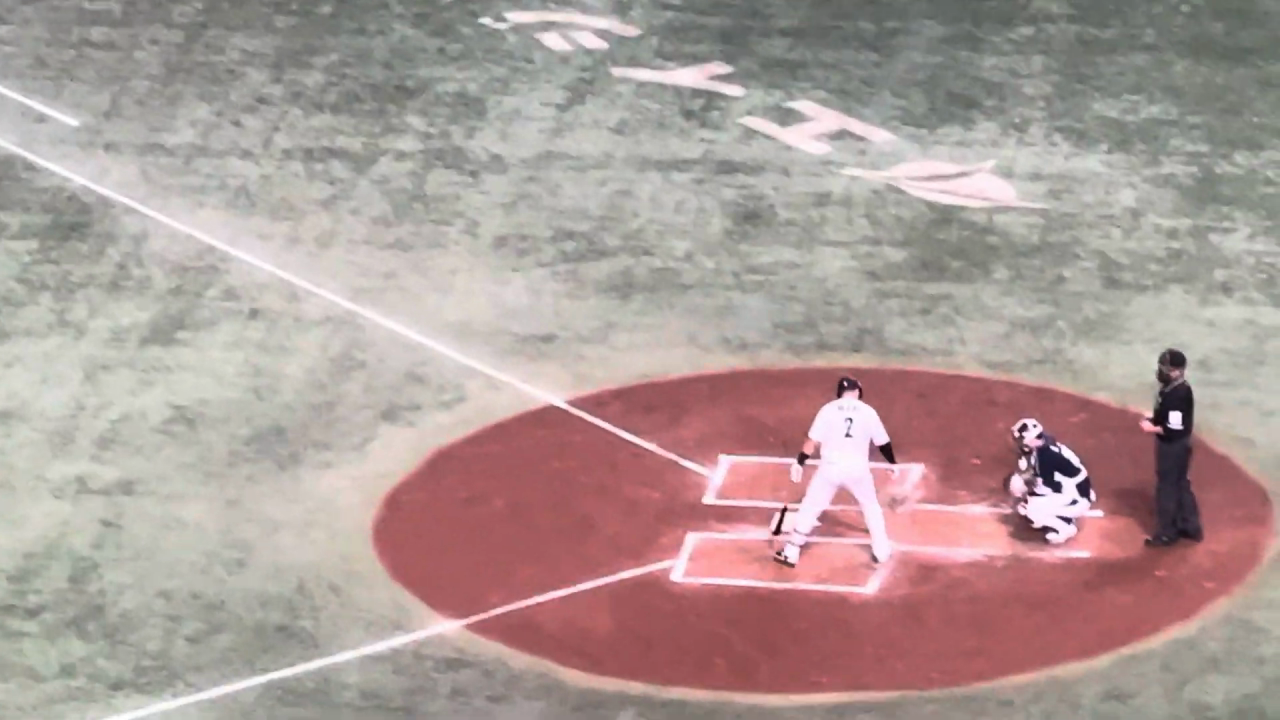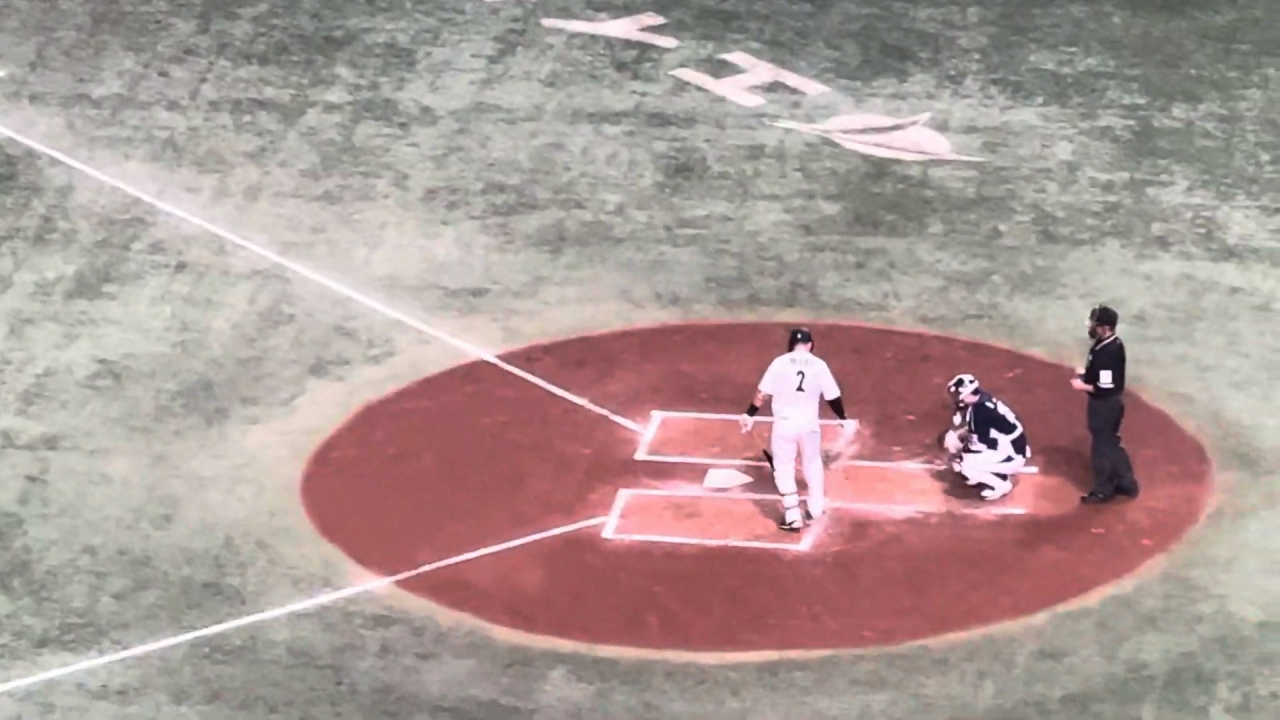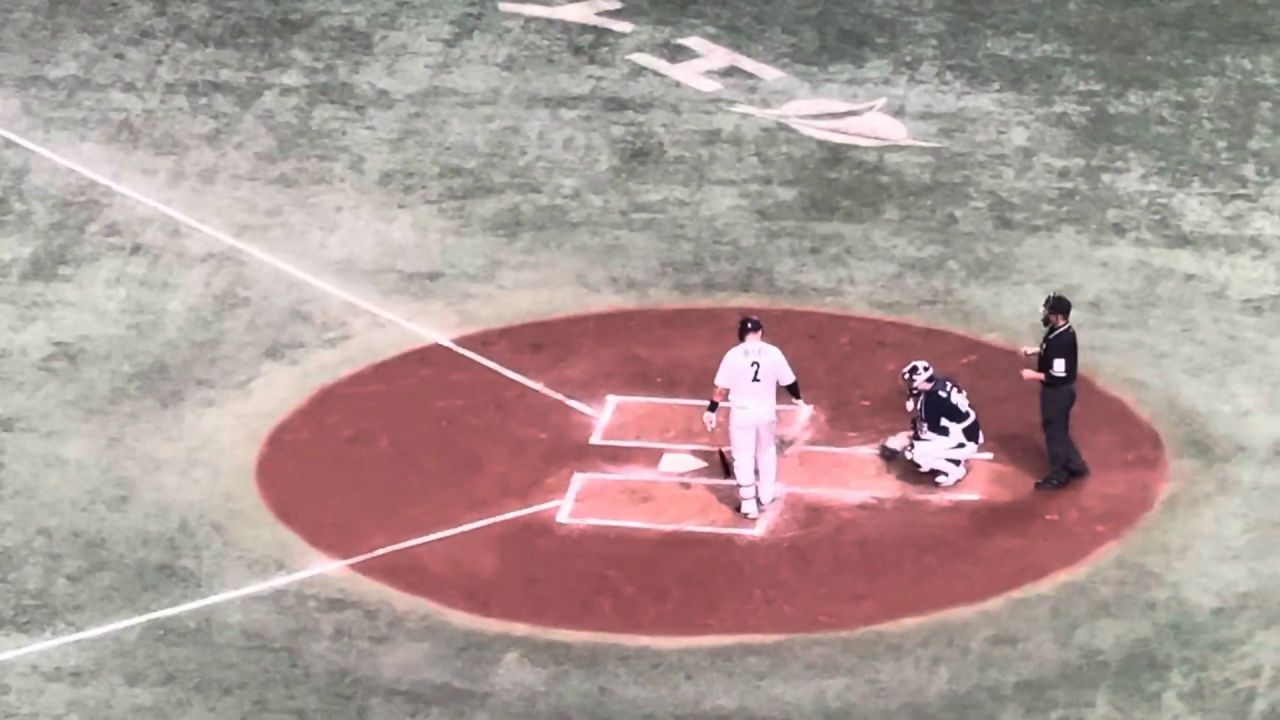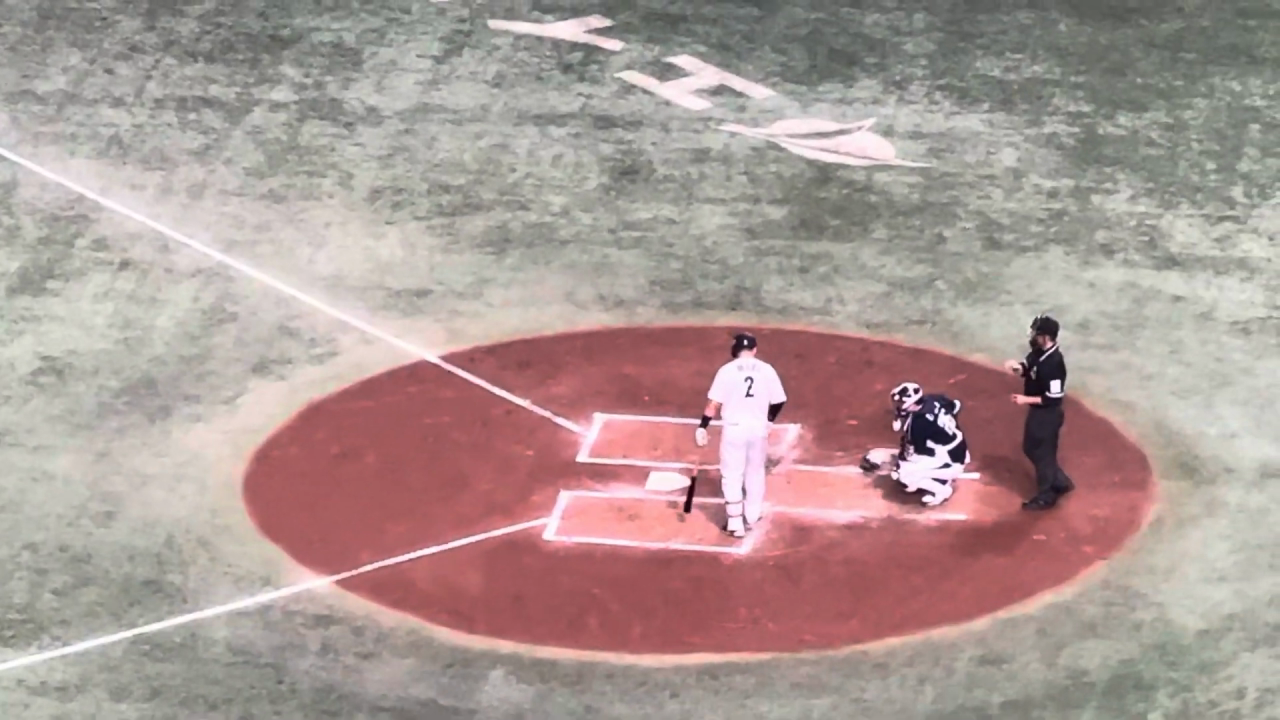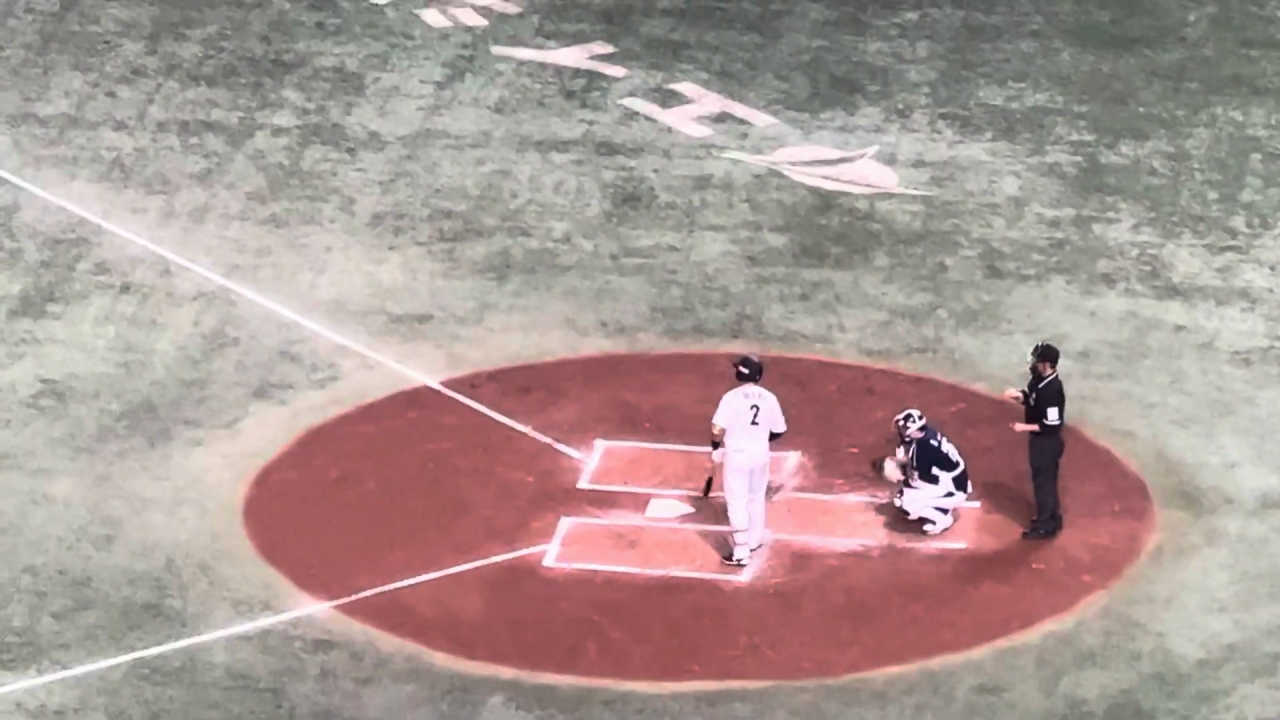
dt=0.4s
person 1, frame 1
left shoulder: (829, 410)
right shoulder: (868, 412)
left elbow: (813, 441)
right elbow: (883, 442)
left wrist: (799, 464)
right wrist: (892, 463)
left hip: (831, 468)
right hip: (857, 469)
left knee: (809, 507)
right knee: (871, 507)
left ankle: (791, 553)
right ankle: (882, 552)
person 1, frame 2
left shoulder: (779, 363)
right shoulder: (819, 365)
left elbow: (763, 393)
right elbow: (833, 396)
left wrist: (750, 414)
right wrist: (843, 419)
left hip: (784, 423)
right hip: (808, 423)
left knee: (783, 468)
right knee: (813, 464)
left ankle: (793, 516)
right ankle: (815, 509)
person 1, frame 3
left shoulder: (733, 355)
right shoulder: (773, 353)
left elbow: (721, 388)
right elbow: (789, 381)
left wrist: (711, 411)
right wrist: (798, 399)
left hip: (742, 413)
right hip: (766, 411)
left knee: (743, 458)
right knee: (767, 451)
left ankle: (749, 506)
right ankle: (766, 496)
person 1, frame 4
left shoulder: (727, 370)
right shoulder: (767, 370)
left elbow: (713, 403)
right elbow: (779, 400)
left wrist: (702, 427)
right wrist: (769, 419)
left hip: (734, 429)
right hip: (758, 429)
left knee: (732, 476)
right knee: (755, 472)
left ankle: (735, 524)
right ankle: (752, 516)
person 1, frame 5
left shoulder: (731, 397)
right shoulder: (770, 398)
left elbow: (717, 430)
right elbow: (779, 430)
left wrist: (716, 449)
left hip: (737, 456)
right hip: (760, 455)
left knee: (737, 503)
right knee: (756, 499)
left ankle: (741, 553)
right ankle: (753, 542)
person 2, frame 1
left shoulder: (1175, 395)
right shoulder: (1180, 388)
left elbow: (1174, 429)
left wrist: (1152, 428)
right wrist: (1155, 416)
left hip: (1172, 447)
right hip: (1179, 445)
left knee: (1166, 489)
right knee: (1181, 485)
left ankle: (1167, 533)
right ankle: (1191, 528)
person 2, frame 2
left shoulder: (1105, 352)
right shoulder: (1113, 344)
left elbow: (1104, 387)
left wrist: (1083, 386)
right wrist: (1087, 372)
left hip: (1104, 404)
right hip: (1111, 402)
left knee: (1101, 447)
right knee: (1112, 443)
left ankle: (1103, 490)
right ankle: (1127, 483)
person 2, frame 3
left shoulder: (1061, 341)
right shoulder: (1059, 331)
left elbow: (1057, 376)
left wrist: (1033, 375)
right wrist: (1035, 351)
left hip: (1058, 392)
right hip: (1056, 391)
left knee: (1055, 433)
right knee: (1057, 430)
left ankle: (1058, 476)
right ankle: (1075, 466)
person 2, frame 4
left shoulder: (1053, 363)
right shoulder: (1038, 351)
left elbow: (1054, 398)
right elbow: (1027, 369)
left wrist: (1026, 400)
right wrist: (1017, 367)
left hip: (1047, 415)
right hip: (1036, 412)
left knee: (1043, 454)
right knee: (1030, 449)
left ankle: (1045, 497)
right ankle: (1059, 482)
person 2, frame 5
left shoulder: (1051, 390)
right shoulder: (1039, 379)
left elbow: (1051, 425)
right elbow: (1028, 398)
left wrist: (1024, 427)
right wrist: (1018, 395)
left hip: (1047, 442)
right hip: (1040, 440)
left knee: (1044, 482)
right knee: (1042, 480)
left ankle: (1046, 526)
right ankle: (1052, 518)
